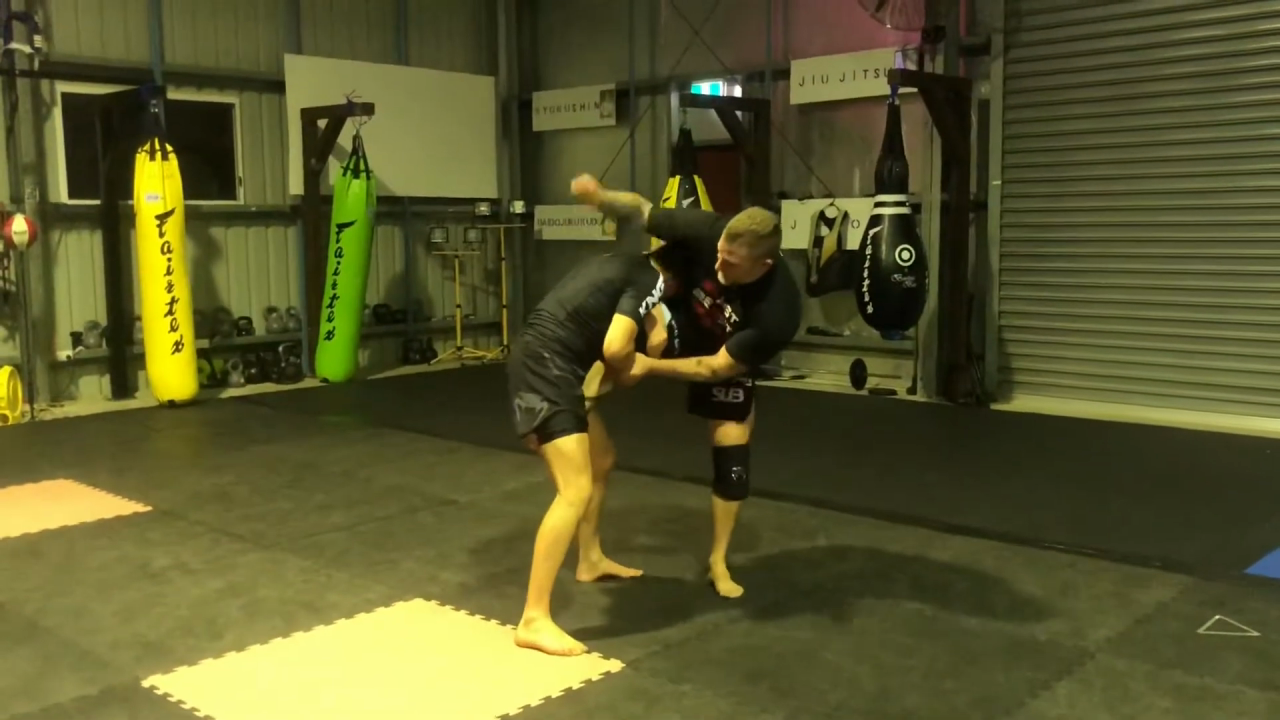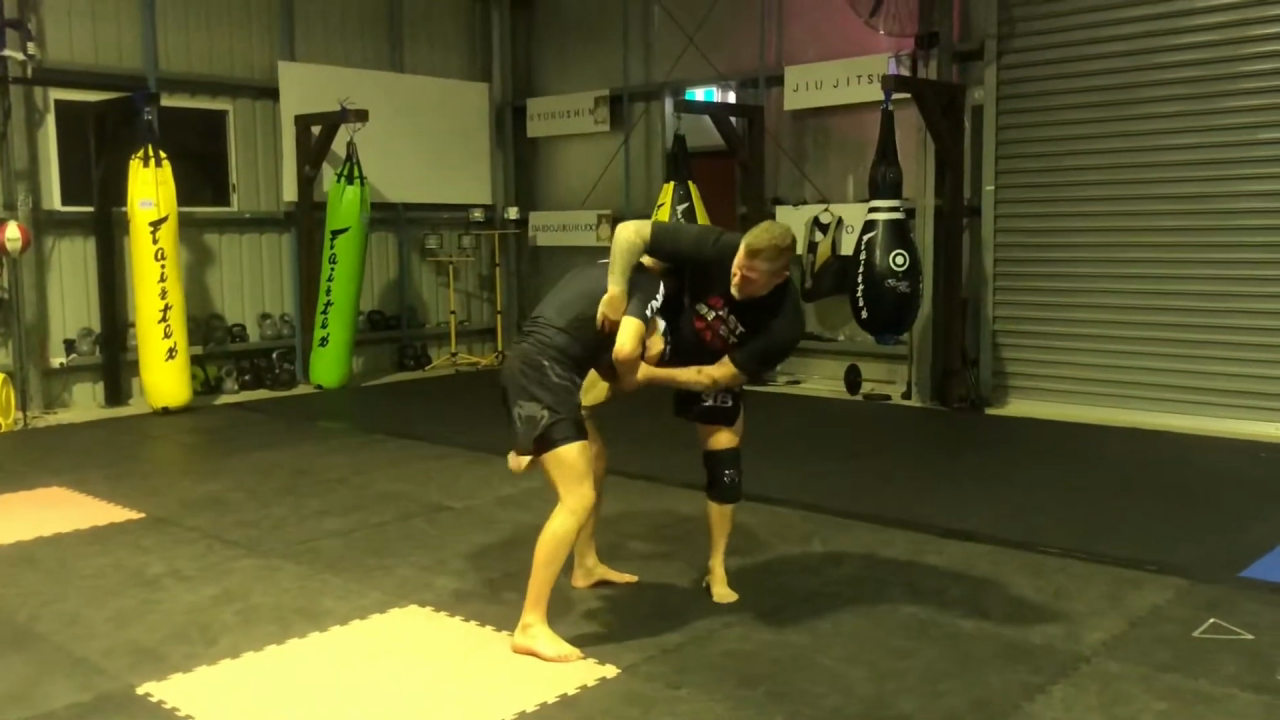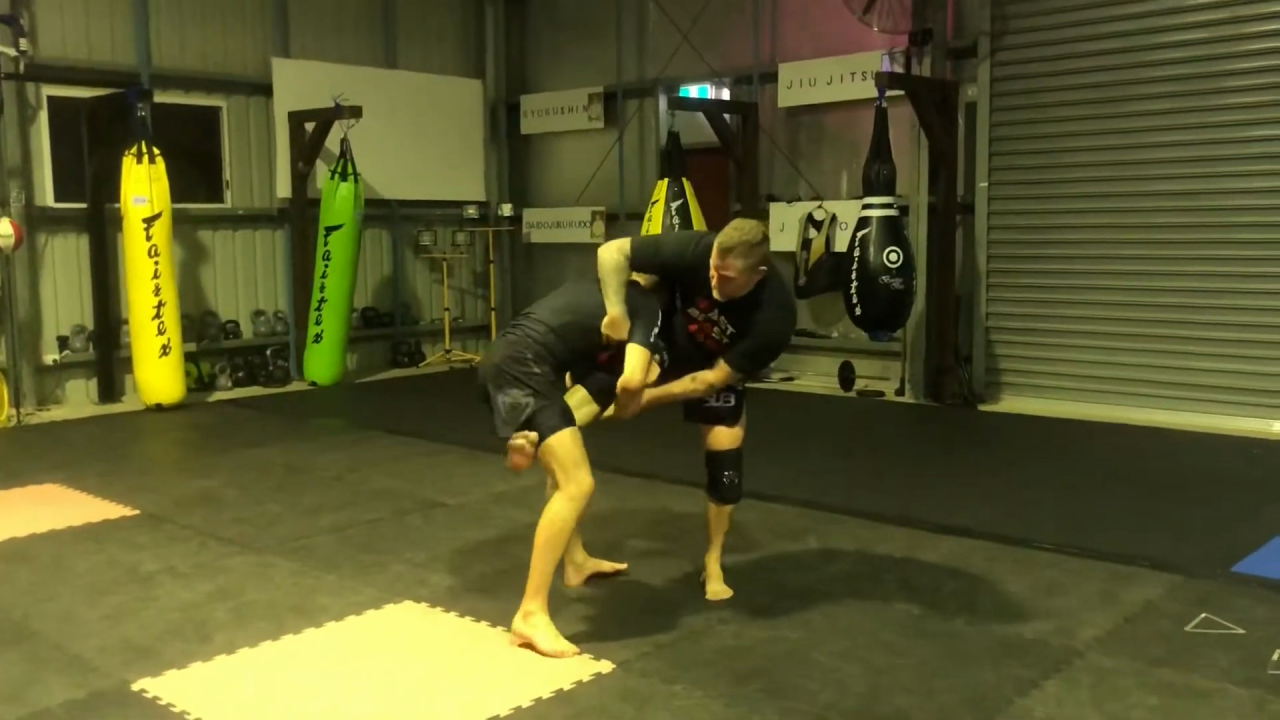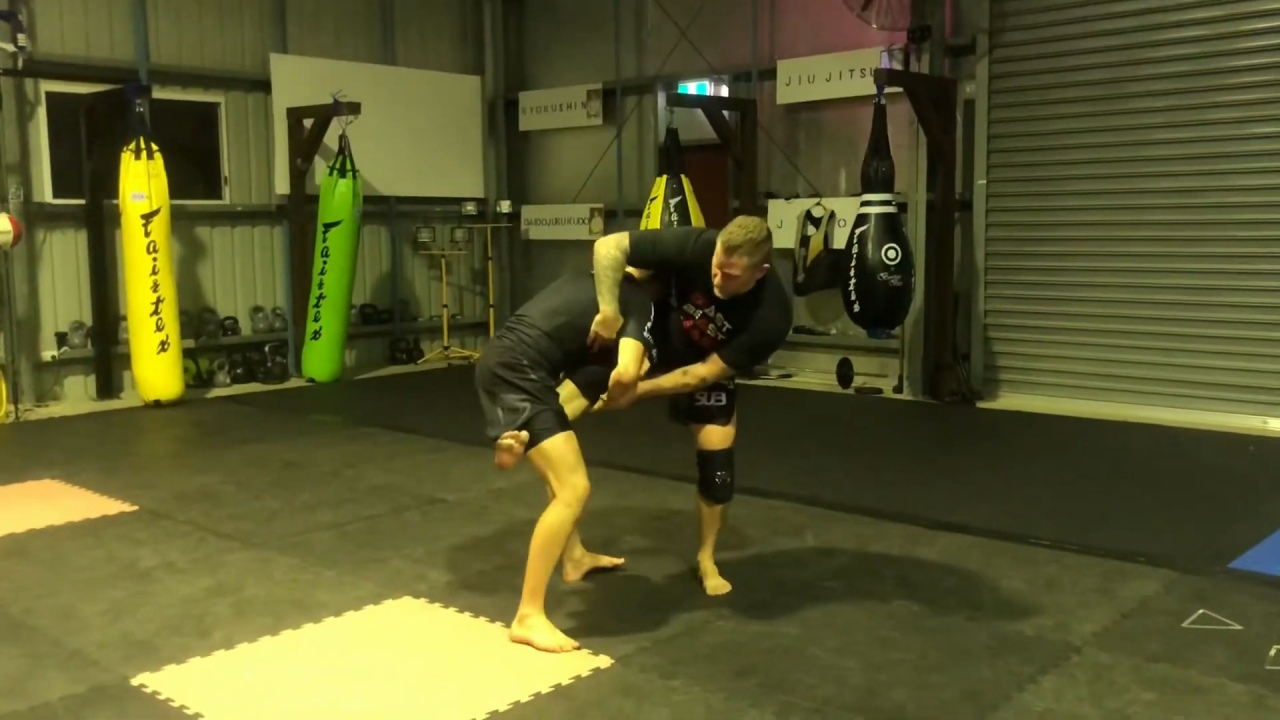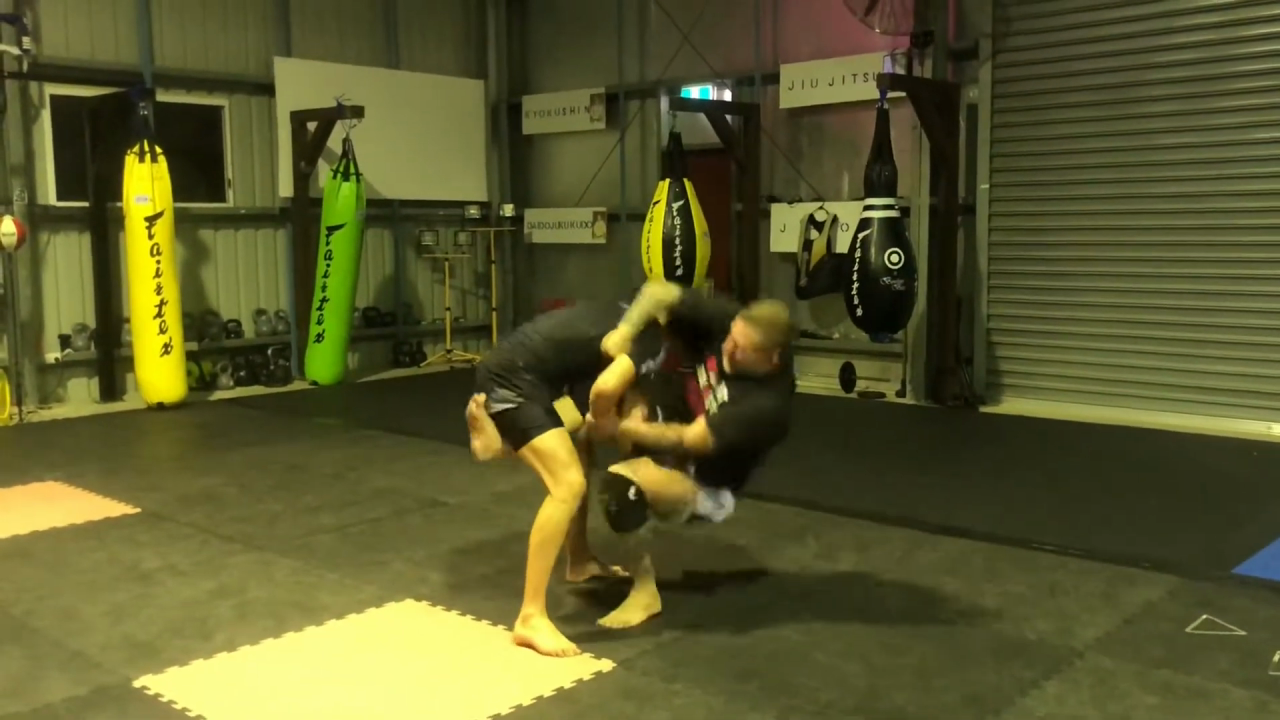
dt=0.4s
person 1, frame 1
left shoulder: (619, 263)
right shoulder: (650, 278)
right elbow: (615, 348)
right wrist: (627, 372)
left hip: (535, 358)
right hip: (545, 366)
left knee: (600, 458)
right knee: (576, 491)
left ankle: (591, 560)
right ankle: (534, 620)
person 1, frame 2
left shoulder: (605, 268)
right shoulder: (651, 284)
right elbow: (624, 351)
right wrist: (630, 379)
left hip: (526, 365)
right hip: (543, 375)
left knee: (591, 465)
right knee: (577, 500)
left ankle: (586, 565)
right ankle: (531, 626)
person 1, frame 3
left shoulder: (600, 285)
right shoulder: (647, 306)
right elbow: (633, 379)
left hip: (503, 358)
right hip: (523, 368)
left knee: (567, 467)
right knee: (577, 485)
left ankle: (576, 562)
right ankle: (531, 615)
person 1, frame 4
left shoulder: (590, 280)
right shoulder: (642, 301)
right elbow: (625, 373)
left hip: (499, 360)
right hip: (519, 373)
left knee: (563, 465)
right knee: (573, 488)
left ankle: (575, 557)
right ankle: (528, 617)
person 1, frame 5
left shoulder: (624, 317)
right shoulder: (651, 344)
right elbow: (606, 390)
left hip: (505, 368)
right hip: (515, 375)
left knee: (569, 467)
right knee: (569, 486)
left ankle: (580, 560)
right ankle: (530, 618)
person 2, frame 1
left shoulder: (778, 312)
right shoulder: (707, 230)
left elbow: (717, 367)
right elbow: (642, 211)
left wrist: (650, 365)
right wrist: (602, 196)
left hip: (727, 366)
right hip: (675, 328)
left knee: (732, 460)
left ankle: (718, 561)
person 2, frame 2
left shoulder: (785, 323)
right shoulder: (713, 246)
left elbow: (716, 377)
right elbow: (629, 231)
left wrist: (650, 374)
right wrist: (616, 292)
left hip: (713, 371)
left knee: (725, 467)
left ankle: (716, 568)
person 2, frame 3
left shoulder: (775, 317)
right shoulder: (694, 249)
left elbow: (715, 379)
right elbow: (611, 252)
left wrist: (647, 397)
right wrist: (617, 312)
left hip: (716, 370)
right hip: (661, 338)
left knee: (725, 463)
left ankle: (713, 564)
person 2, frame 4
left shoulder: (770, 316)
right shoulder: (694, 246)
left elbow: (706, 373)
right elbow: (608, 247)
left wrist: (639, 390)
right wrist: (609, 311)
left hip: (706, 369)
right hip: (652, 335)
left knee: (717, 460)
left ankle: (706, 557)
person 2, frame 5
left shoulder: (768, 411)
right shoulder: (730, 321)
left elbow: (689, 440)
right elbow: (661, 293)
left wrist: (621, 427)
right wrist: (624, 331)
left hip: (705, 481)
left knee: (620, 483)
left ankle: (645, 591)
